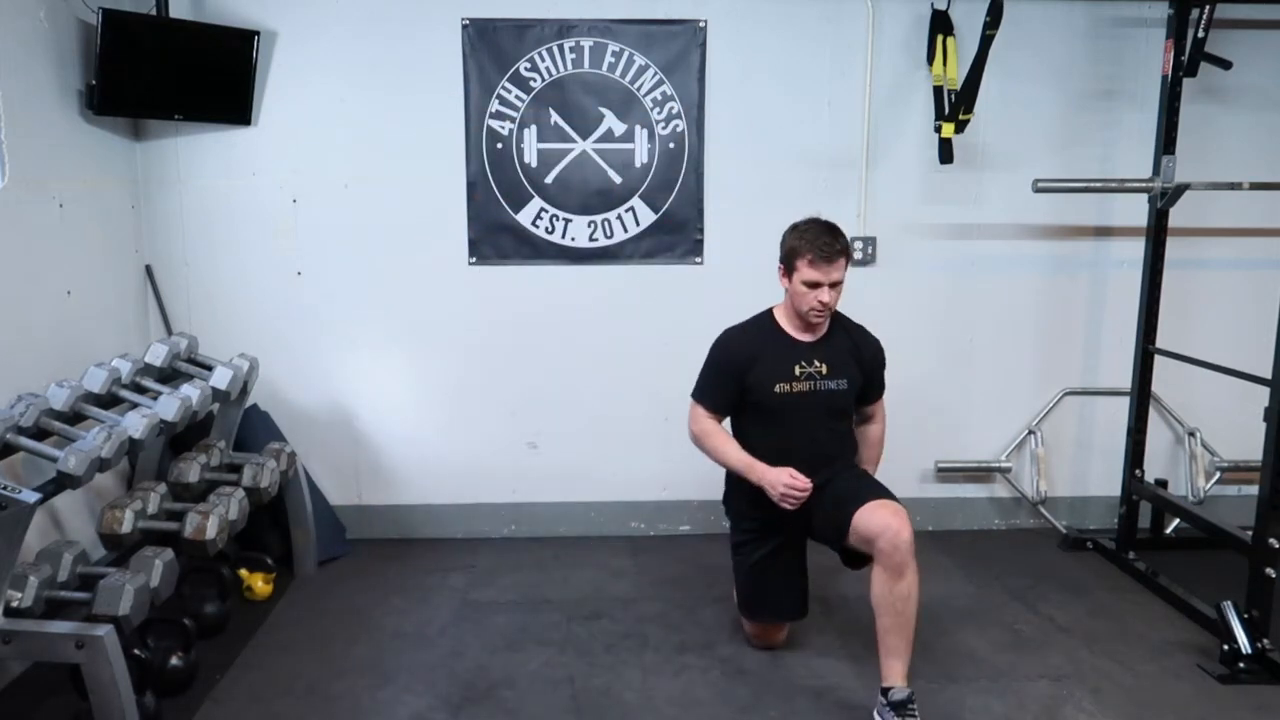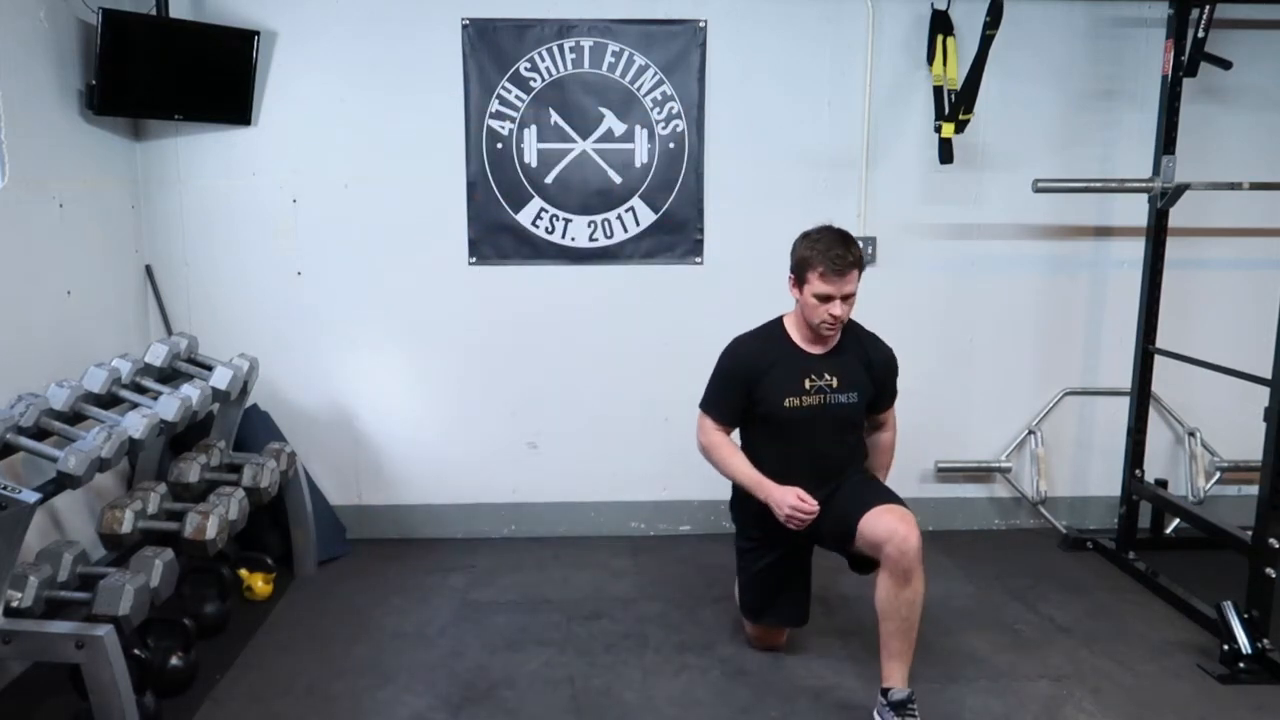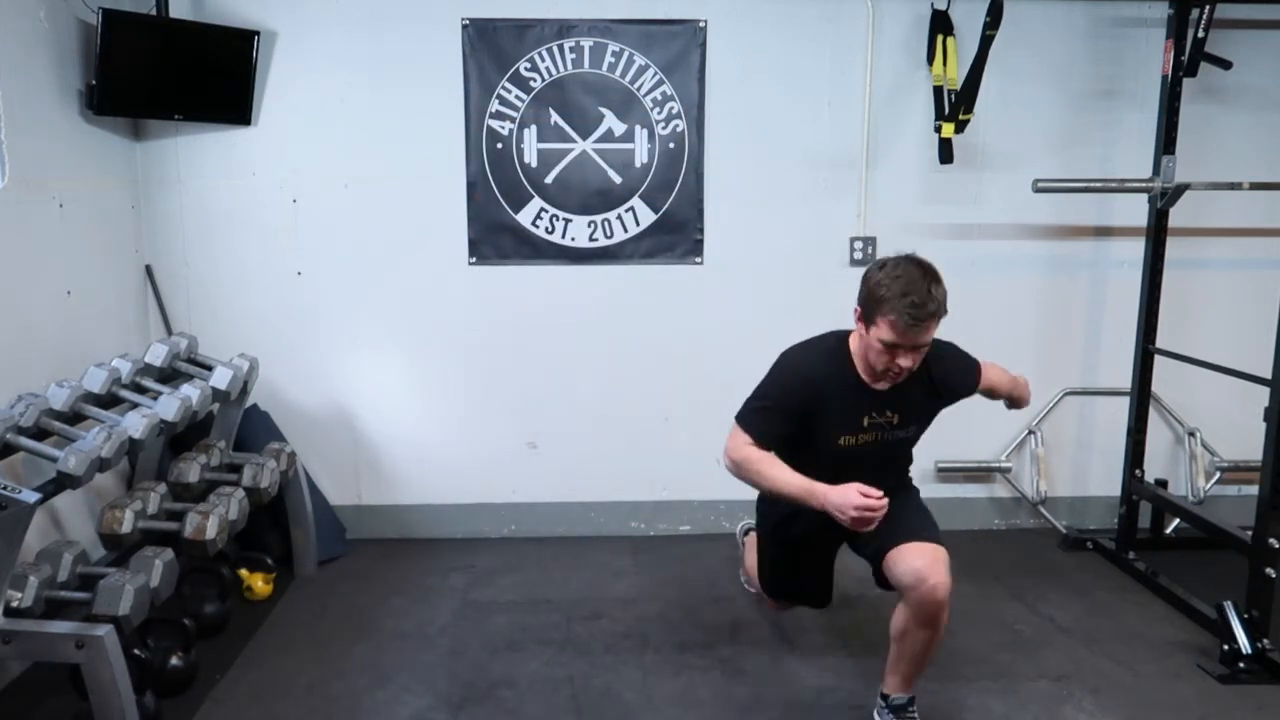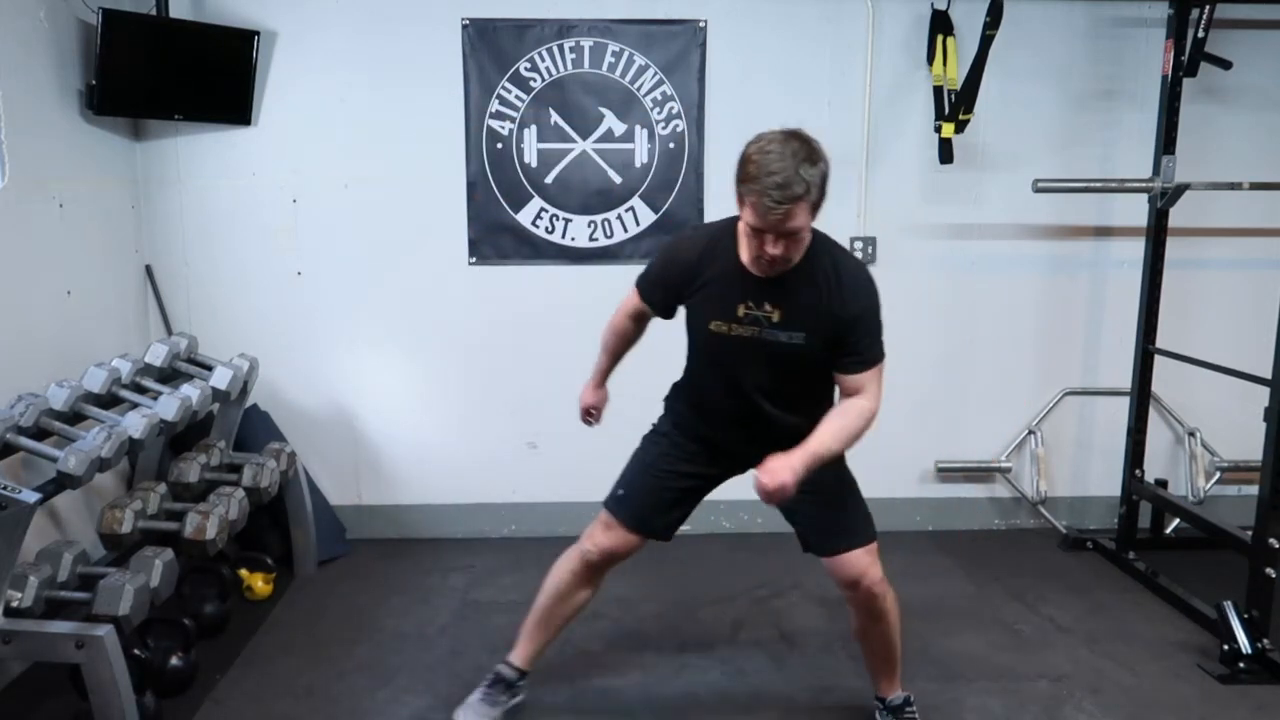
dt=0.5s
person 1, frame 1
left shoulder: (860, 345)
right shoulder: (740, 345)
left elbow: (870, 419)
right elbow: (701, 425)
left wrist: (861, 489)
right wrist: (764, 475)
left hip: (834, 481)
right hip: (761, 496)
left knee: (895, 532)
right knee: (766, 635)
right ankle: (757, 572)
person 1, frame 2
left shoulder: (873, 354)
right shoulder: (749, 354)
right elbow: (710, 435)
left wrist: (872, 503)
right wrist: (770, 493)
left hip: (844, 487)
right hip: (770, 502)
left knee: (903, 539)
right knee: (765, 637)
right ankle: (751, 565)
person 1, frame 3
left shoulder: (942, 368)
right shoulder: (805, 370)
left elbow: (995, 380)
right elbow: (739, 452)
left wrist: (1018, 390)
right wrist: (826, 496)
left hip: (885, 494)
right hip: (803, 500)
left knee: (931, 585)
right knee: (781, 596)
right ankle: (755, 540)
person 1, frame 4
left shoulder: (845, 282)
right shoulder: (688, 257)
left elbow: (862, 396)
right elbow: (636, 311)
left wrist: (802, 461)
right wrist: (597, 380)
left hip: (793, 437)
right hip: (693, 425)
left knee: (860, 573)
right knee: (602, 547)
